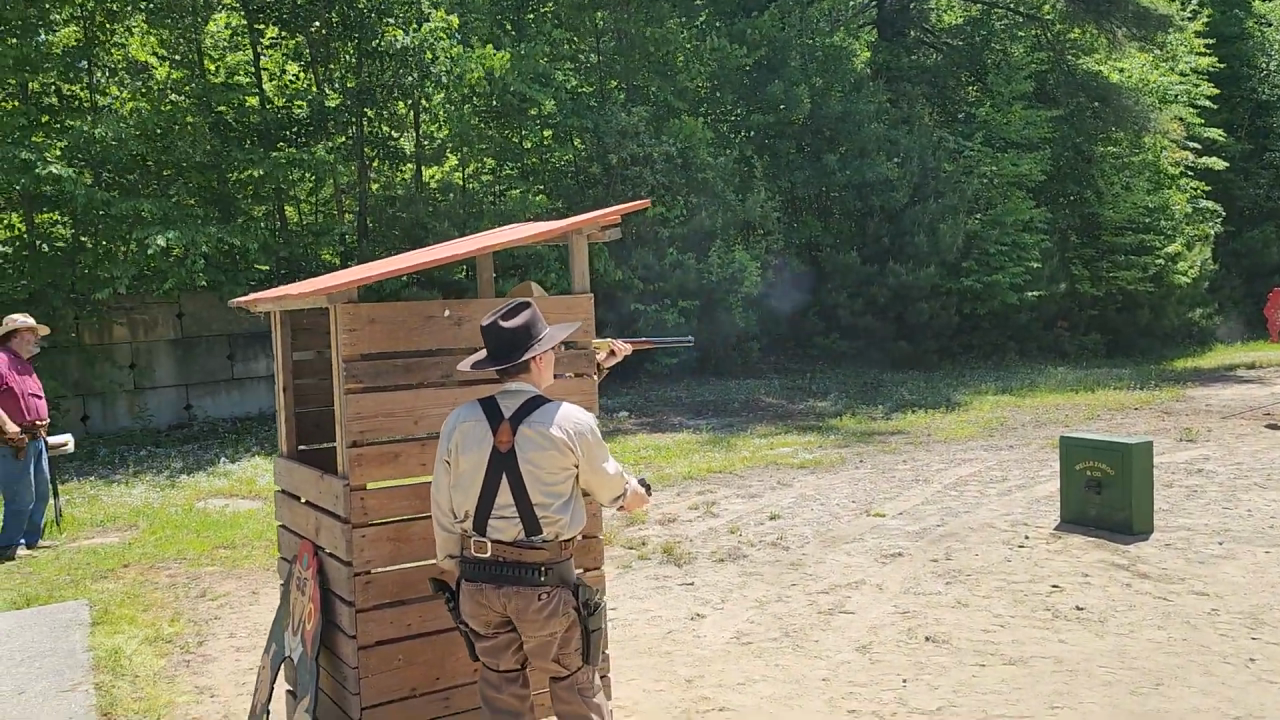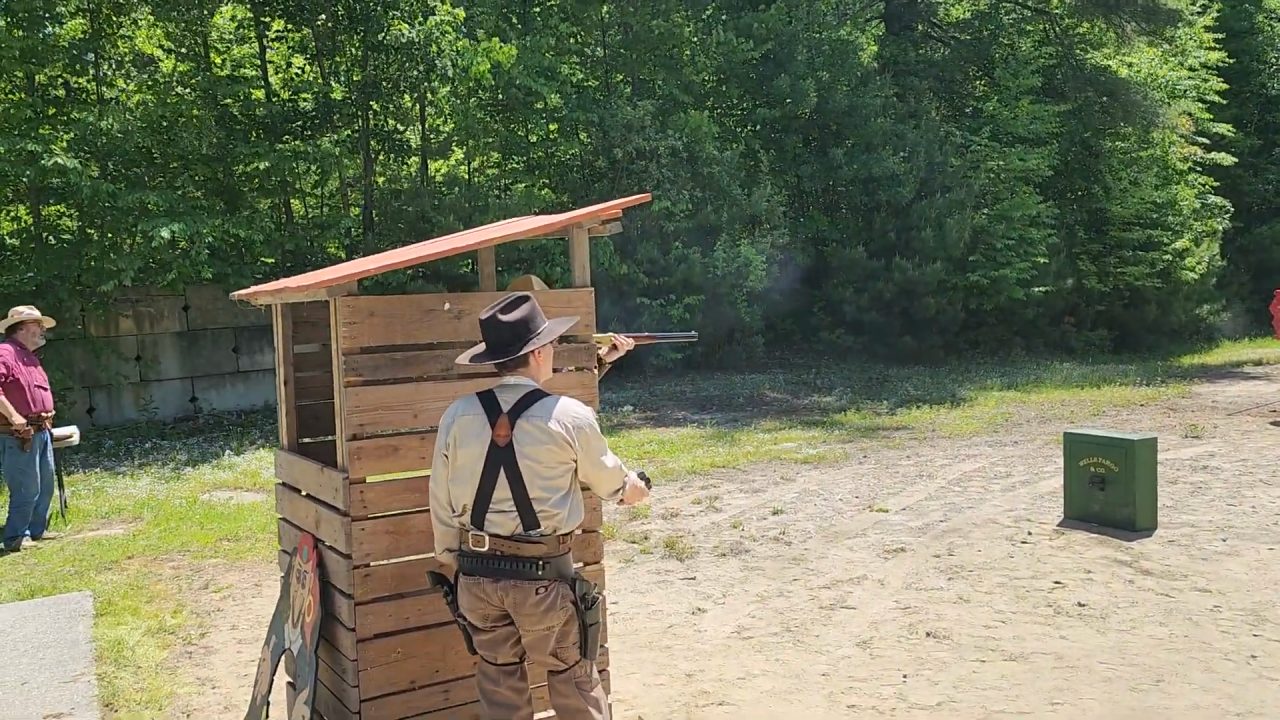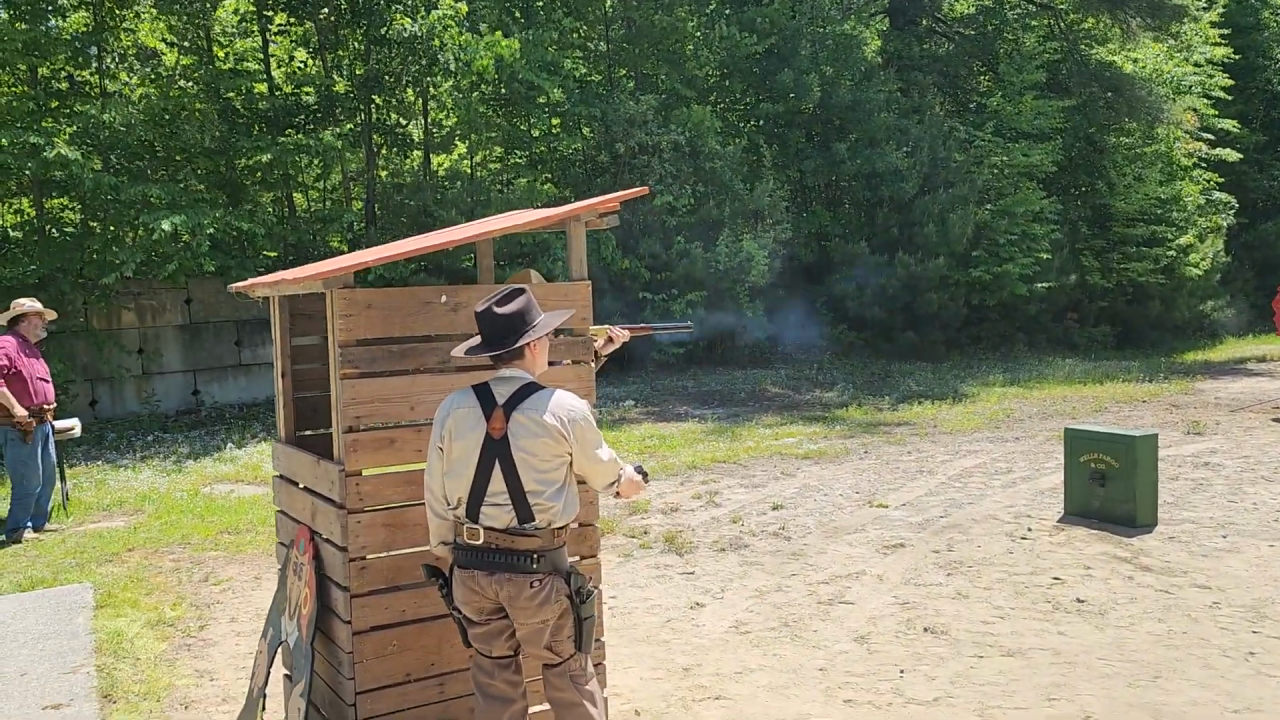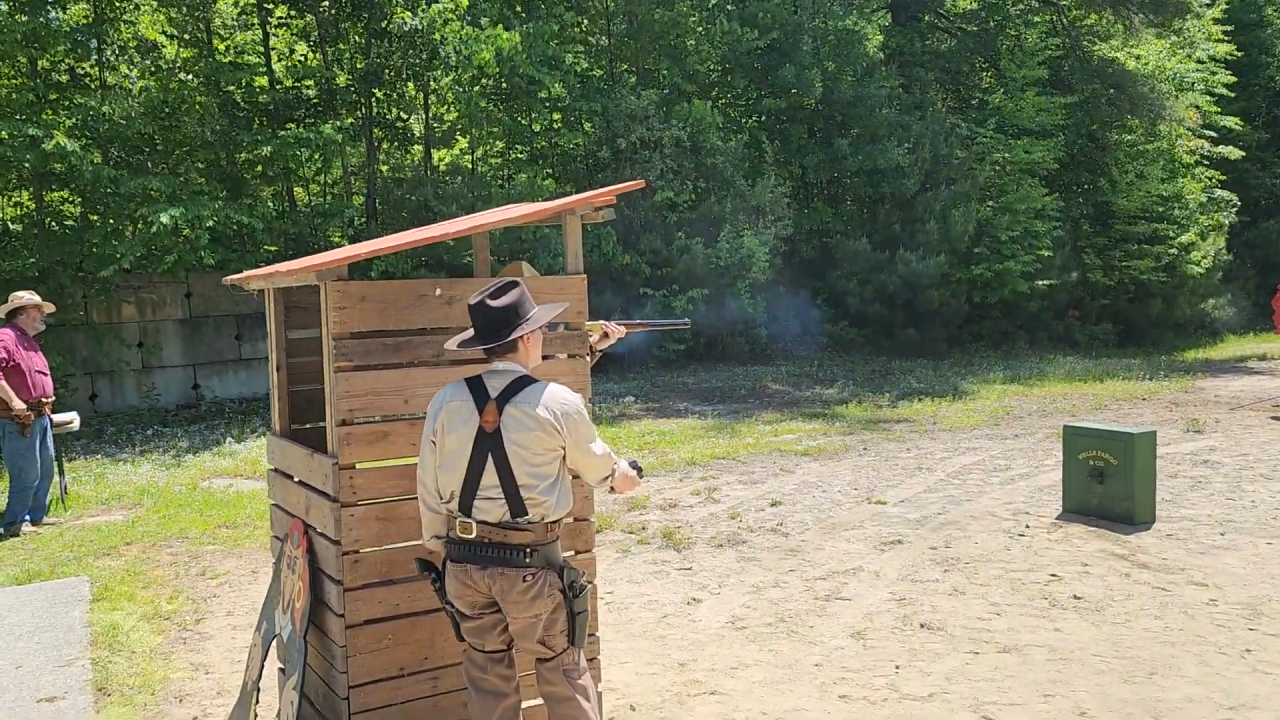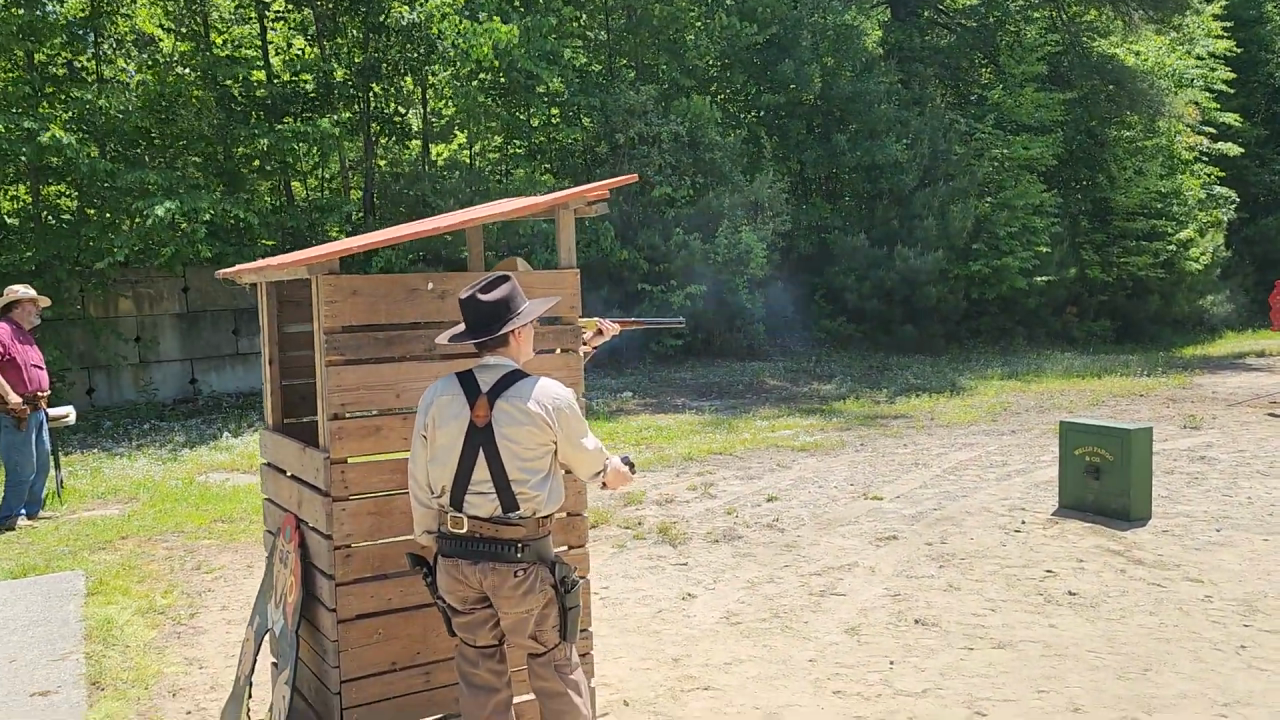
dt=0.1s
person 1, frame 1
left shoulder: (460, 422)
right shoulder: (571, 422)
left elbow: (444, 509)
right elbow: (609, 486)
left wrist: (453, 568)
right wrist: (633, 493)
left hip: (480, 580)
right hip: (546, 581)
person 1, frame 2
left shoulder: (459, 415)
right shoulder: (569, 416)
left elbow: (442, 502)
right elbow: (608, 479)
left wrist: (451, 561)
right wrist: (633, 487)
left hip: (478, 574)
right hip: (544, 575)
person 1, frame 3
left shoulder: (454, 407)
right shoulder: (564, 410)
left elbow: (437, 494)
right elbow: (603, 472)
left wrist: (446, 552)
right wrist: (629, 480)
left hip: (473, 567)
right hip: (539, 568)
right knee: (570, 680)
person 1, frame 4
left shoulder: (447, 401)
right shoulder: (557, 403)
left elbow: (429, 488)
right elbow: (597, 466)
left wrist: (438, 546)
right wrist: (624, 476)
left hip: (466, 561)
right hip: (532, 562)
left knee: (487, 678)
right knee: (563, 674)
person 1, frame 5
left shoulder: (438, 396)
right shoulder: (550, 398)
left elbow: (421, 483)
right elbow: (589, 461)
left wrist: (430, 541)
right wrist: (616, 471)
left hip: (458, 556)
right hip: (523, 557)
left knee: (480, 677)
right knee: (555, 670)
person 2, frame 1
left shoulder: (24, 365)
left wrist: (41, 426)
left hip: (35, 439)
left knee: (40, 493)
right knee: (22, 498)
left ankle: (30, 539)
person 2, frame 2
left shoulder: (30, 357)
left wrist: (45, 418)
left hip: (40, 431)
left knee: (45, 485)
right knee: (27, 489)
left ankle: (36, 530)
person 2, frame 3
left shoulder: (31, 349)
left wrist: (47, 411)
left hip: (41, 423)
right hip: (21, 426)
left knee: (47, 477)
right knee: (29, 481)
left ankle: (38, 522)
person 2, frame 4
left shoulder: (29, 342)
left wrist: (46, 404)
left hip: (40, 416)
left knee: (45, 470)
right knee: (27, 474)
left ankle: (35, 516)
person 2, frame 5
left shoulder: (25, 336)
left wrist: (41, 400)
left hip: (36, 410)
left knee: (41, 464)
right knee: (23, 468)
left ankle: (31, 509)
